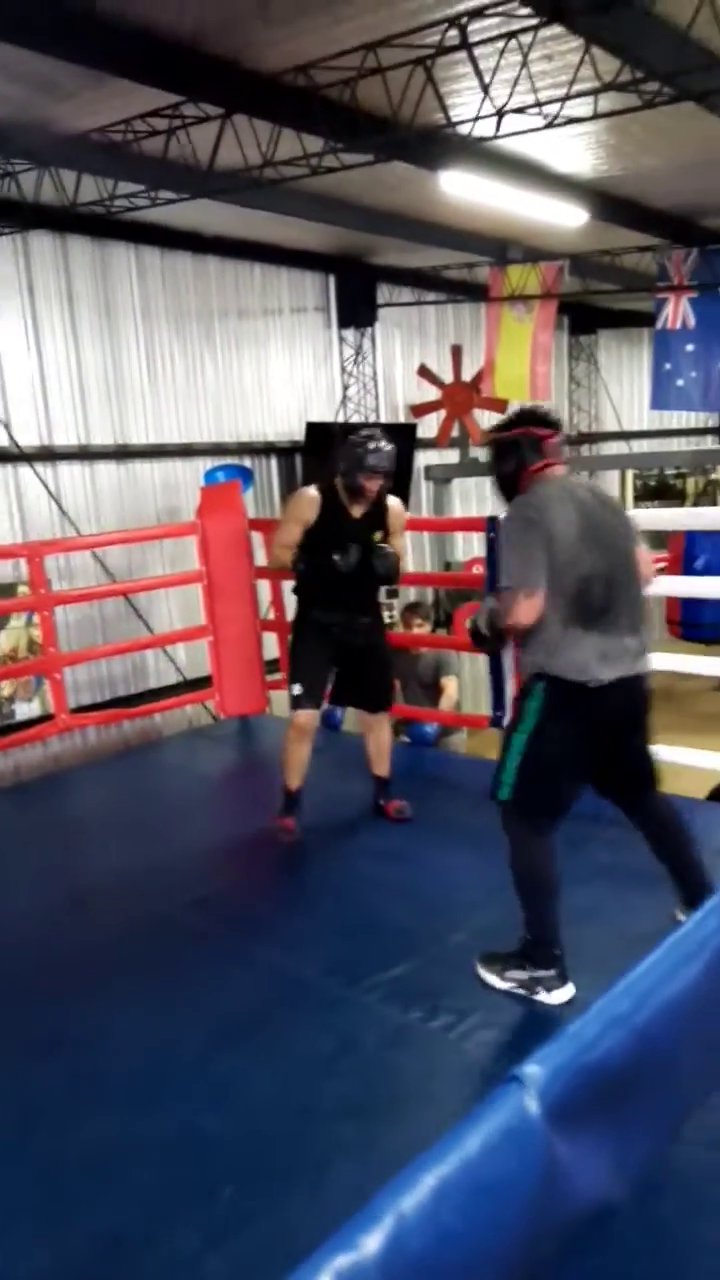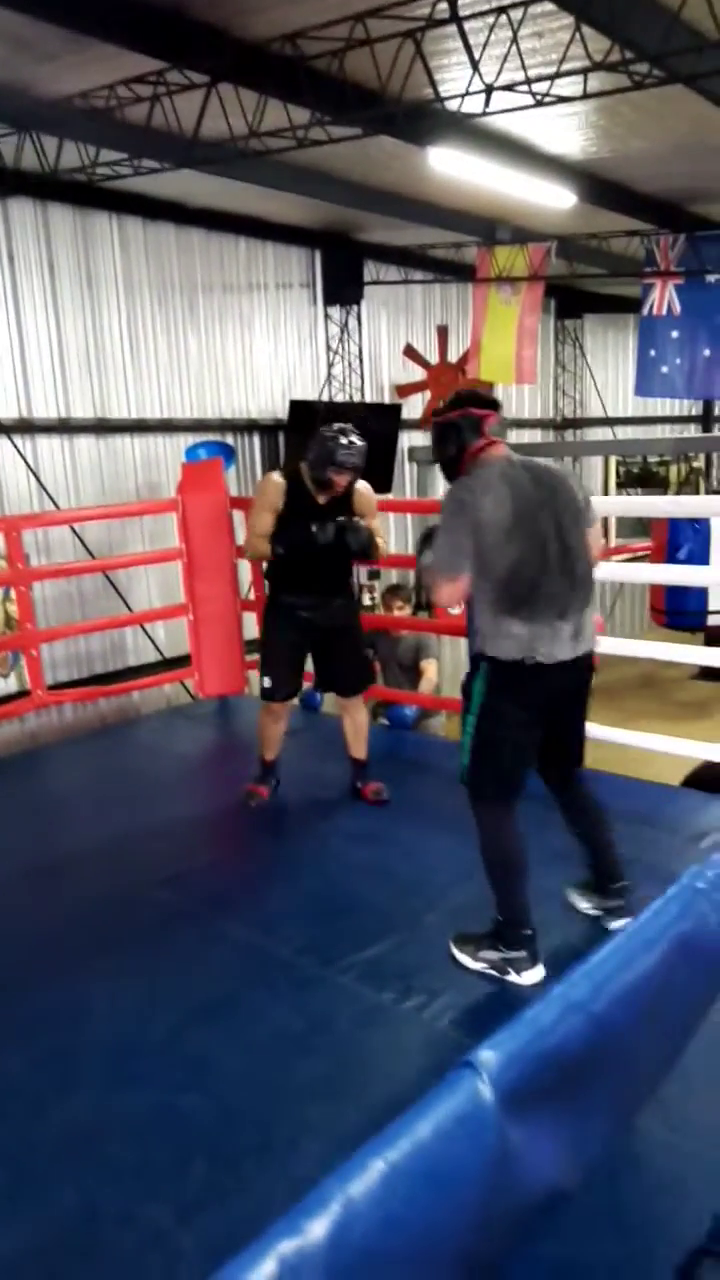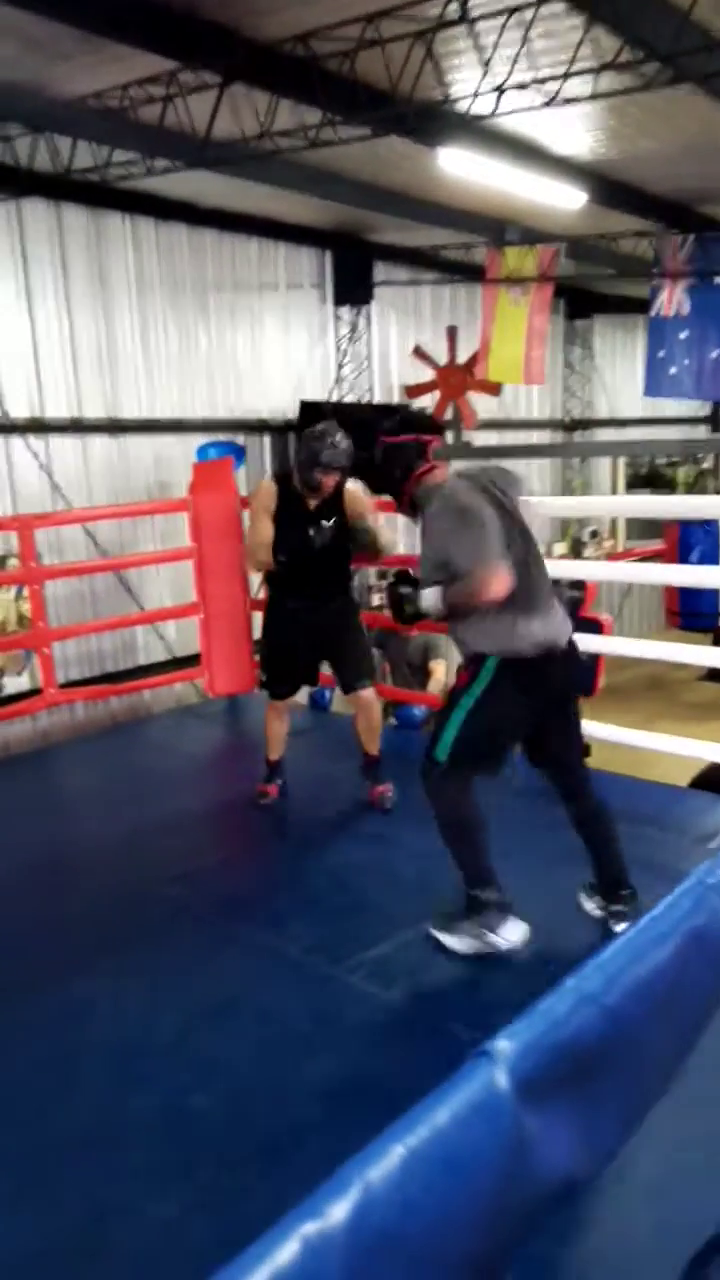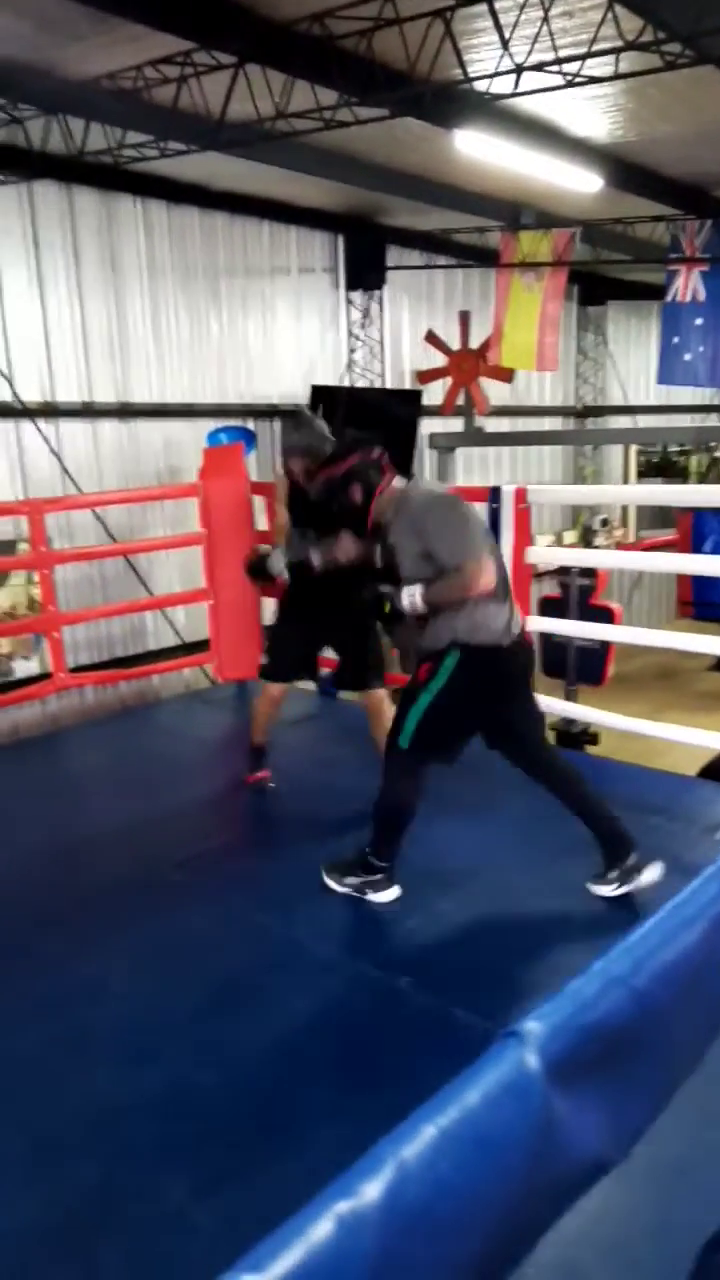
dt=0.2s
person 1, frame 1
left shoulder: (528, 512)
right shoulder: (603, 503)
left elbow: (523, 611)
right elbow: (643, 572)
left wrist: (488, 619)
left hip: (564, 689)
right hip: (625, 679)
left knee: (524, 817)
right knee: (640, 796)
left ankle: (544, 962)
person 1, frame 2
left shoulder: (466, 495)
right shoulder: (558, 479)
left elbow: (445, 592)
right elbow: (592, 550)
left wrist: (434, 557)
left hip: (511, 668)
right hip: (573, 658)
left knee: (492, 799)
right knee: (565, 774)
left ankle: (515, 944)
right ankle: (612, 890)
person 1, frame 3
left shoulder: (446, 508)
right shoulder: (485, 479)
left elbow: (494, 585)
left wrist: (429, 599)
left hip: (508, 661)
right hip: (554, 651)
left knee: (445, 770)
right knee: (567, 772)
left ankle: (489, 907)
right ankle: (618, 896)
person 1, frame 4
left shoulder: (427, 509)
right shoulder: (404, 508)
left elbow: (481, 578)
left wrist: (412, 598)
left hip: (473, 653)
right hip: (504, 647)
left knee: (405, 753)
right knee: (534, 753)
left ankle: (376, 870)
right ankle: (624, 860)
person 2, frame 1
left shoulder: (392, 509)
right shoulder: (310, 501)
left elbow: (398, 564)
right elbow: (277, 554)
left wrist: (387, 567)
right wrist: (320, 563)
left hip: (366, 624)
right hip: (316, 624)
left knee: (376, 713)
right knee: (303, 718)
left ankle: (382, 794)
right ankle: (290, 805)
person 2, frame 2
left shoulder: (361, 493)
right shoulder: (277, 487)
left elbow: (377, 549)
right elbow: (254, 546)
left wrist: (364, 542)
right wrist: (297, 542)
left hip: (338, 607)
right hip: (287, 608)
left knee: (352, 696)
right knee: (276, 703)
left ankle: (360, 776)
right ankle: (267, 773)
person 2, frame 3
left shoulder: (352, 494)
right shoulder: (271, 492)
left elbow: (377, 547)
right elbow: (256, 557)
left wrist: (366, 539)
right wrist: (296, 549)
left hip: (337, 608)
right hip: (287, 611)
left knee: (365, 695)
right knee: (279, 700)
left ankle: (374, 772)
right ankle: (274, 774)
person 2, frame 4
right shoulder: (287, 483)
right elbow: (282, 537)
left wrist: (308, 556)
right wrist: (284, 559)
left hip: (353, 602)
right hip: (303, 599)
left knee: (374, 693)
right knee: (273, 688)
right ankle: (257, 757)
